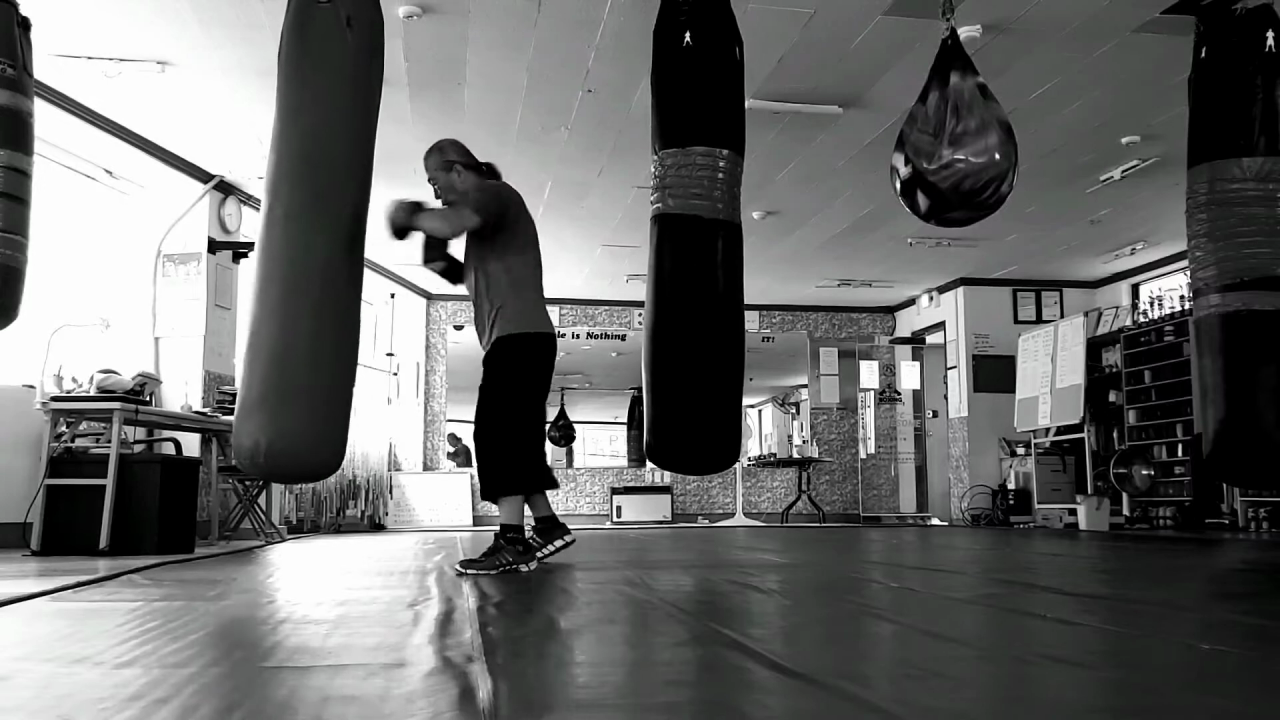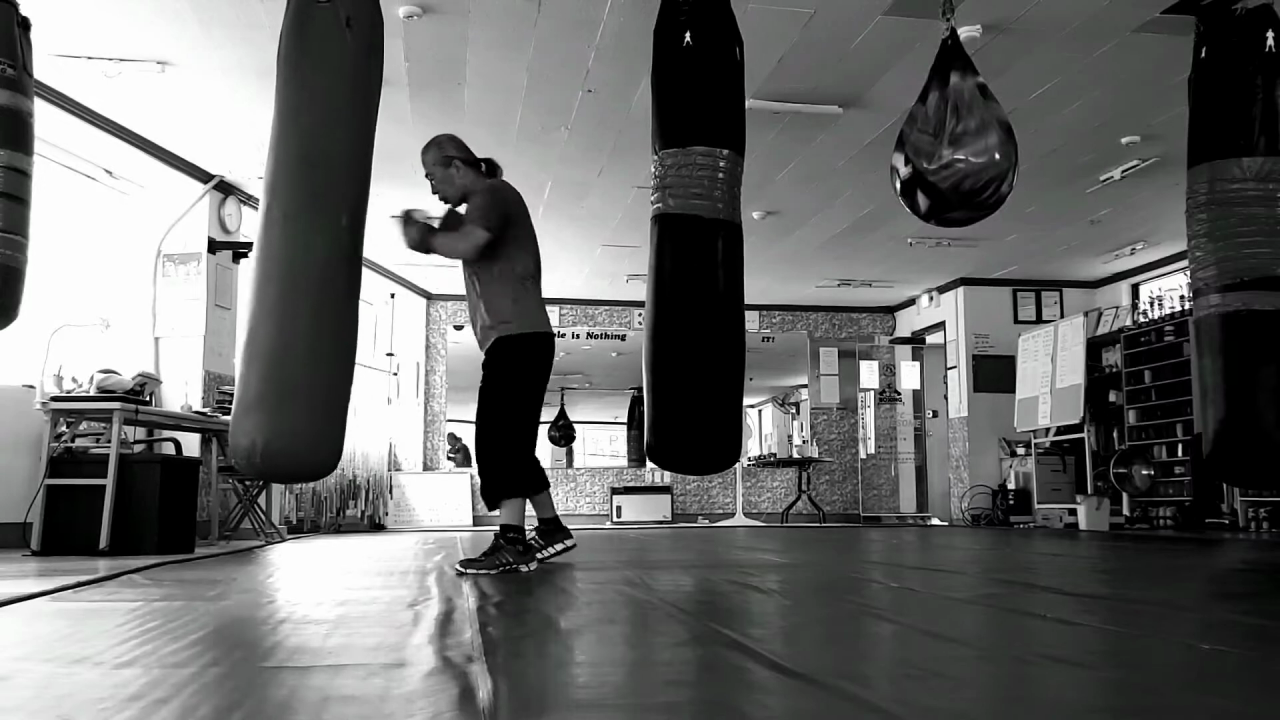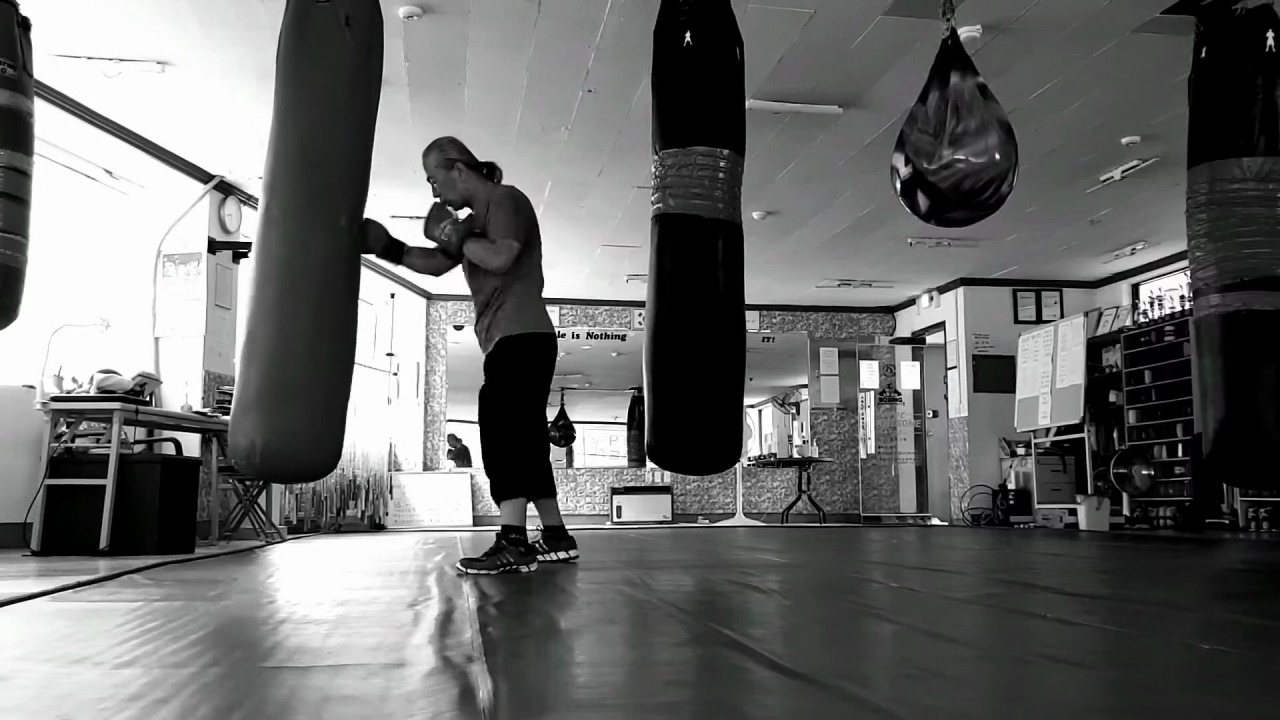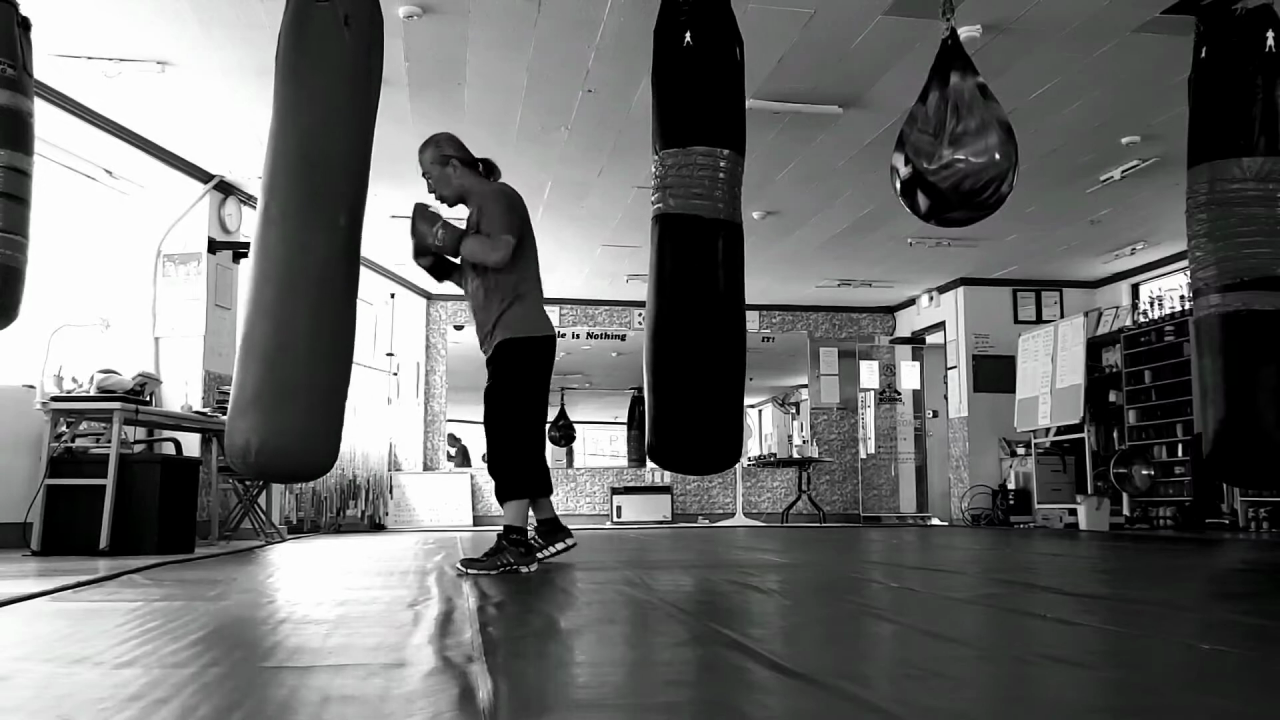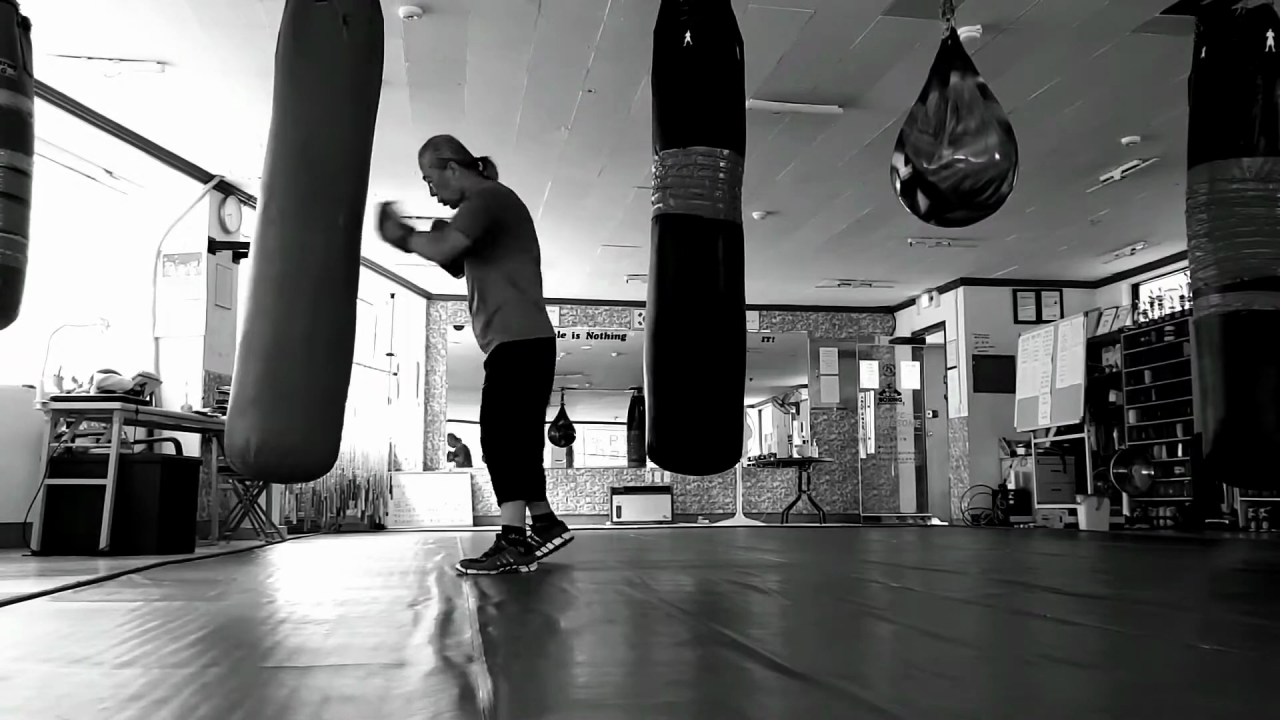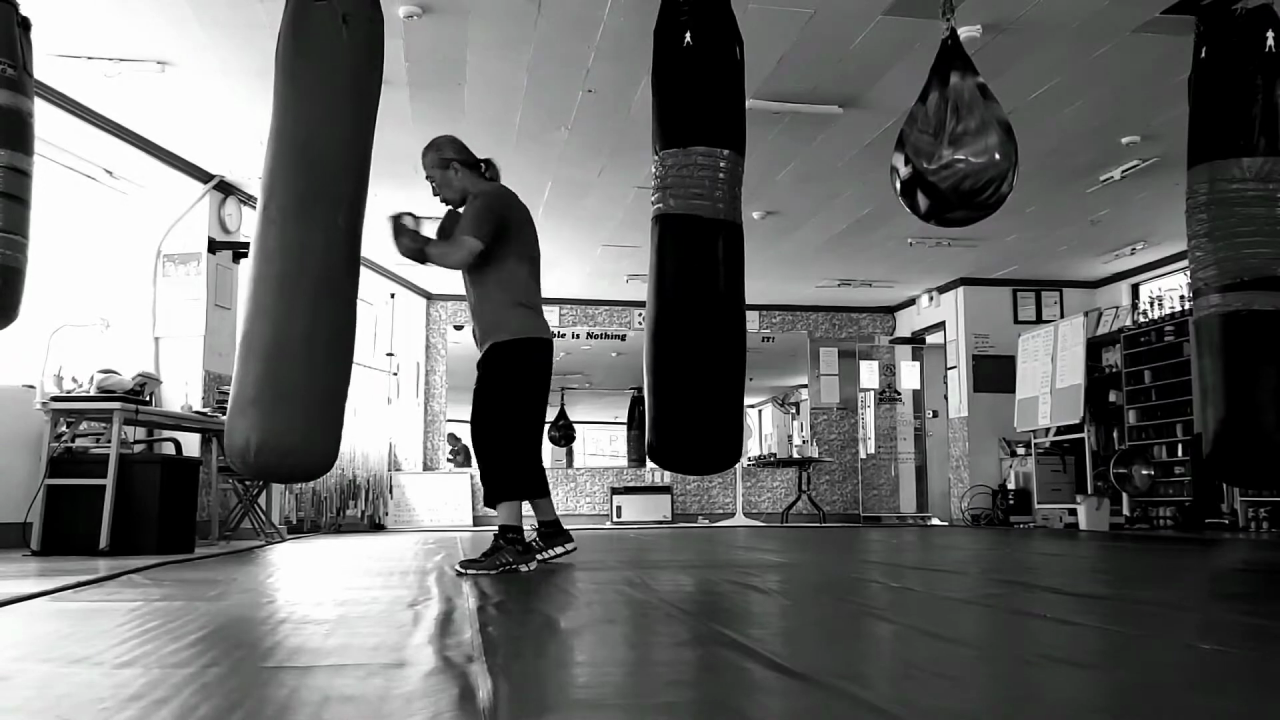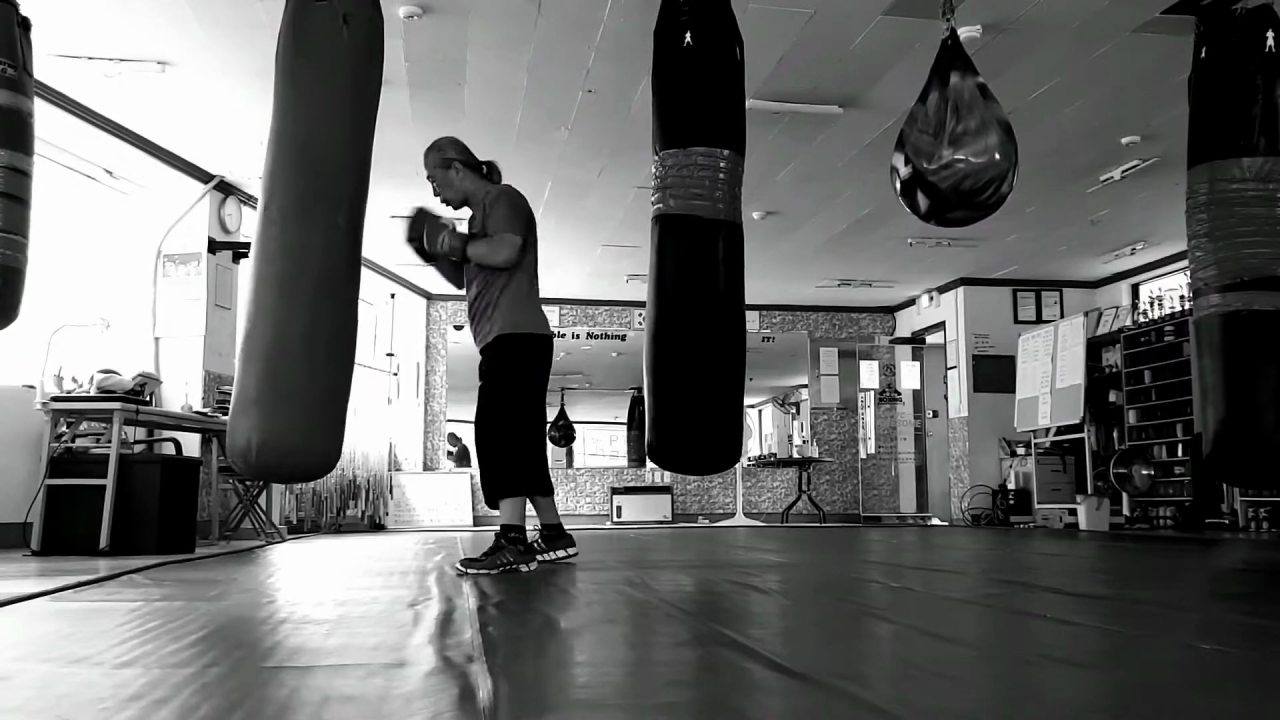
dt=0.1s
person 1, frame 1
left shoulder: (493, 192)
right shoulder: (486, 207)
left elbow: (453, 225)
right elbow: (479, 275)
left wrist: (411, 217)
right wrist: (441, 261)
left hip: (519, 338)
right hip: (517, 338)
left knee: (498, 432)
right knee: (518, 438)
left ankle: (511, 541)
right ankle: (547, 526)
person 1, frame 2
left shoulder: (494, 194)
right shoulder: (482, 211)
left elbow: (465, 244)
right elbow: (483, 266)
left wrist: (429, 235)
right wrist: (435, 237)
left hip: (518, 338)
right hip: (514, 340)
left knee: (500, 435)
right knee: (510, 438)
left ankle: (512, 541)
right ankle: (550, 529)
person 1, frame 3
left shoulder: (507, 200)
right shoulder: (478, 217)
left elbow: (499, 259)
right elbow: (438, 263)
left wrist: (454, 238)
right wrist: (388, 246)
left hip: (520, 339)
right hip: (508, 343)
left knee: (506, 438)
right knee: (523, 443)
left ankle: (512, 543)
right ankle: (554, 536)
person 1, frame 4
left shoulder: (500, 199)
right shoulder: (484, 213)
left elbow: (496, 255)
right elbow: (474, 277)
left wrist: (447, 236)
right wrist: (434, 260)
left hip: (521, 340)
right hip: (512, 342)
left knee: (509, 436)
right knee: (516, 439)
left ankle: (514, 542)
right ankle: (549, 529)
person 1, frame 5
left shoulder: (488, 197)
right shoulder: (488, 204)
left elbow: (443, 250)
right elbow: (487, 269)
left wrist: (401, 233)
right wrist: (429, 239)
left hip: (518, 341)
right hip: (522, 340)
left knee: (503, 436)
right knee: (517, 439)
left ankle: (512, 543)
right ankle: (546, 525)
person 1, frame 6
left shoulder: (491, 199)
right shoulder: (486, 208)
left elbow: (458, 256)
right elbow: (492, 271)
left wrist: (418, 244)
right wrist: (441, 242)
left hip: (513, 341)
right hip: (521, 342)
left knee: (495, 433)
right knee: (516, 439)
left ankle: (510, 542)
right ankle: (551, 531)
person 1, frame 7
left shoulder: (504, 199)
right shoulder: (482, 220)
left elbow: (505, 254)
right elbow: (462, 278)
left wrist: (455, 242)
right wrist: (434, 250)
left hip: (516, 338)
right hip: (508, 342)
left knee: (500, 434)
right knee: (519, 437)
left ankle: (512, 541)
right ankle: (553, 535)
